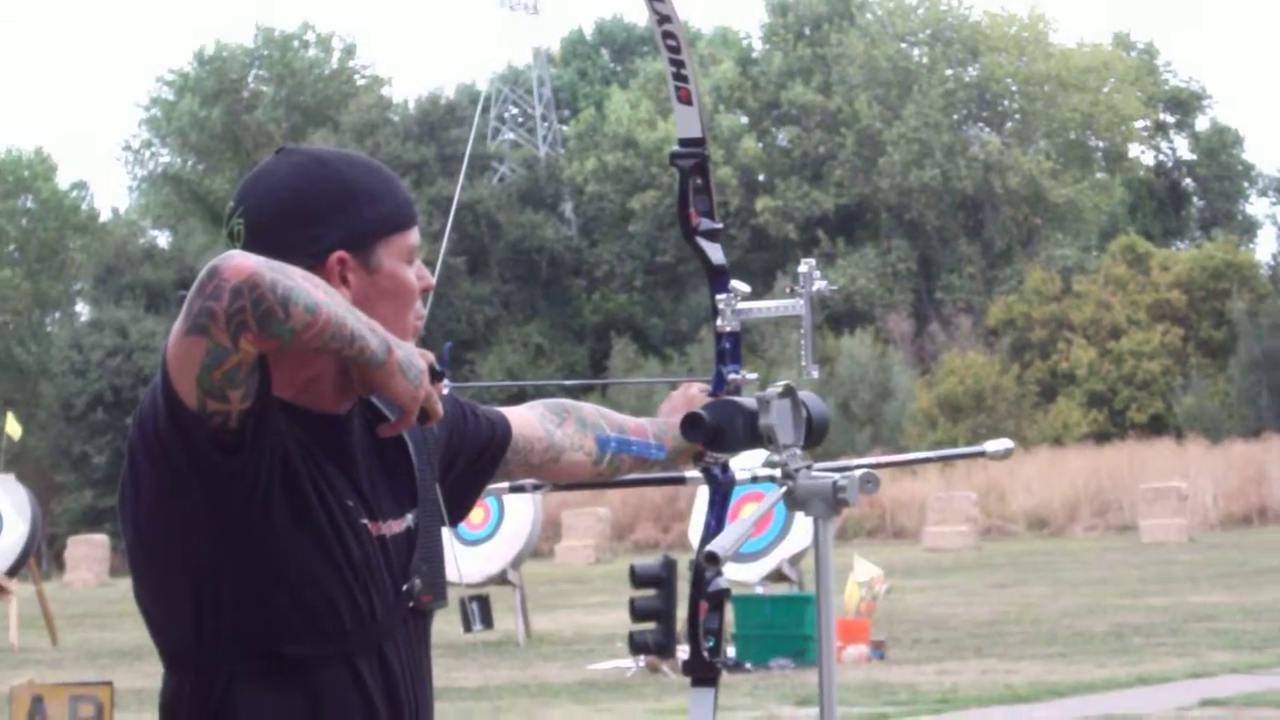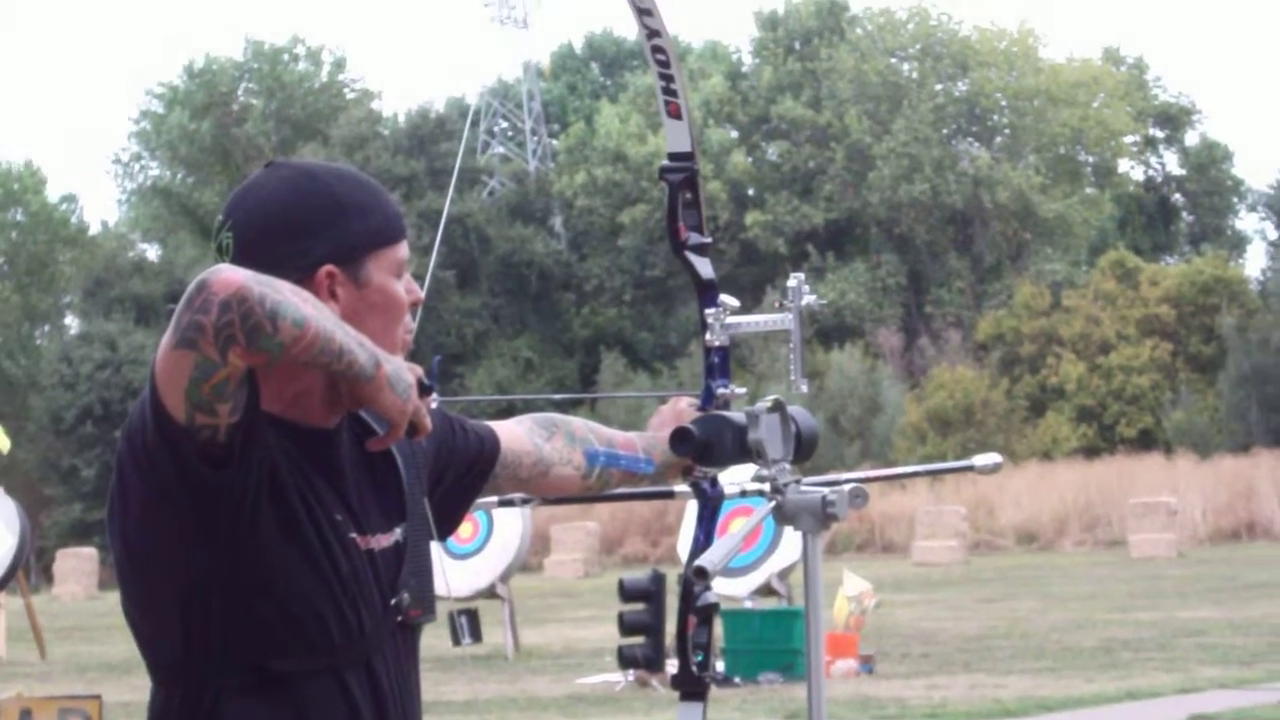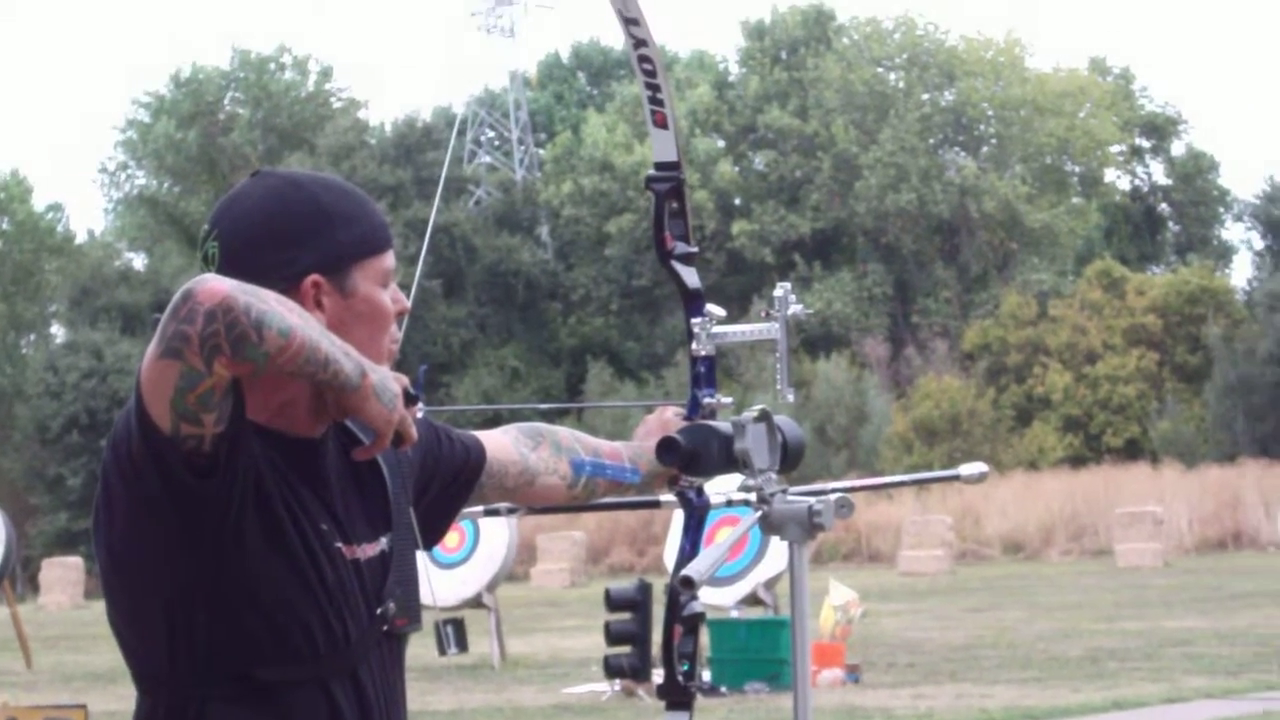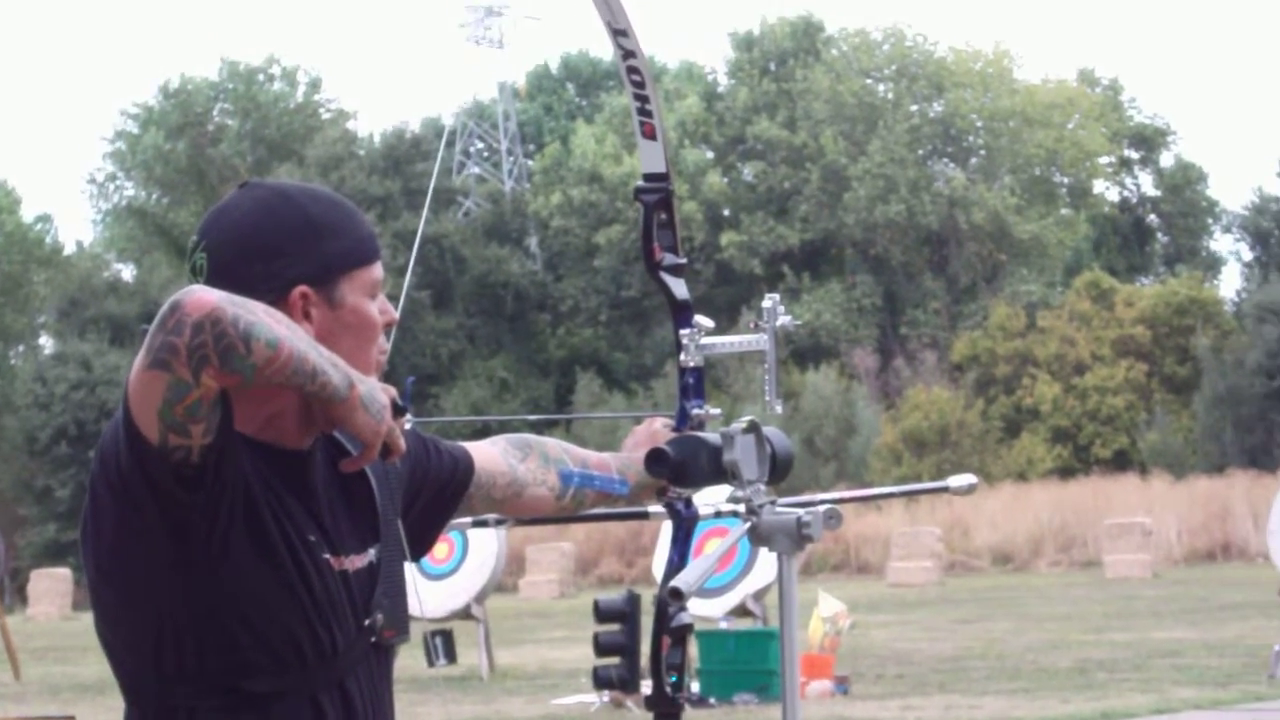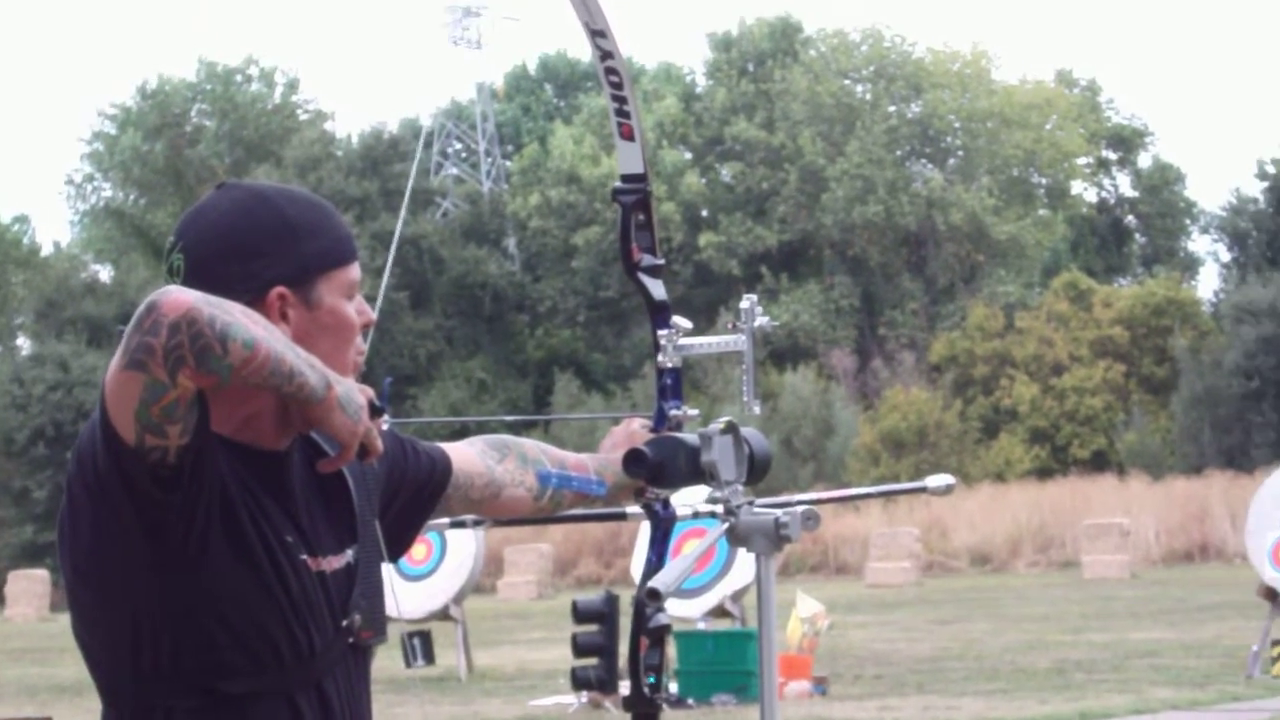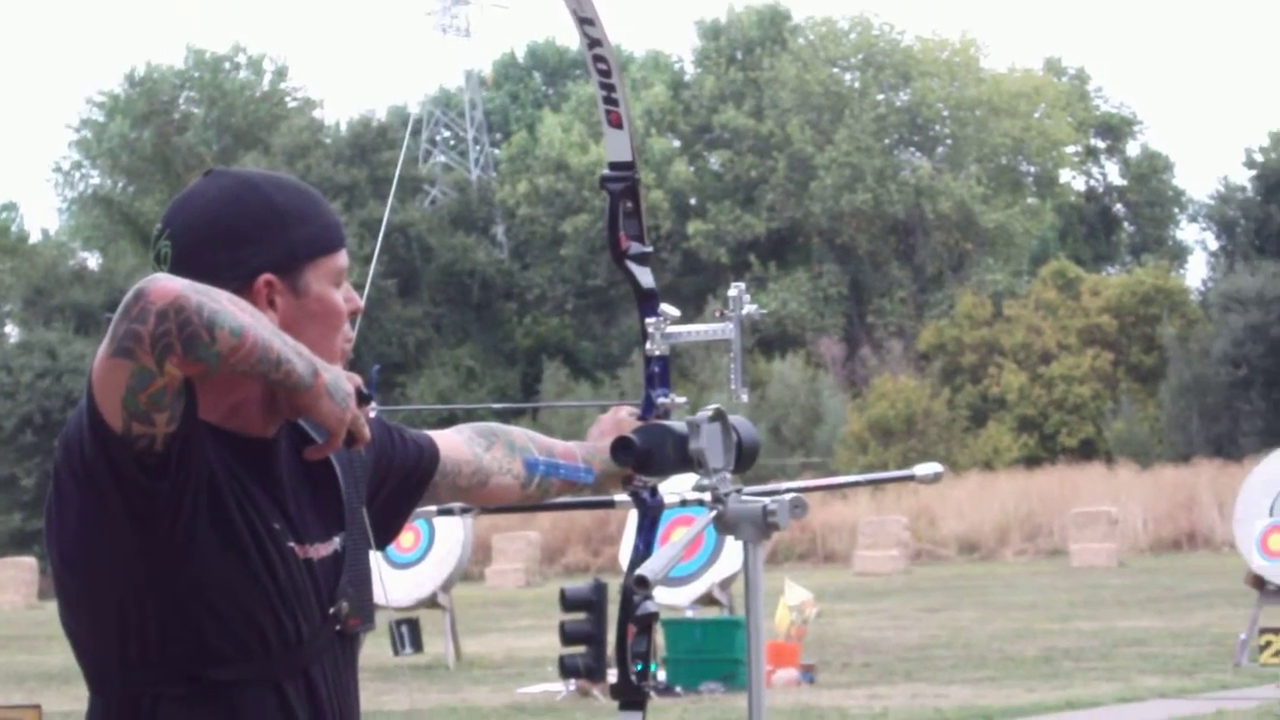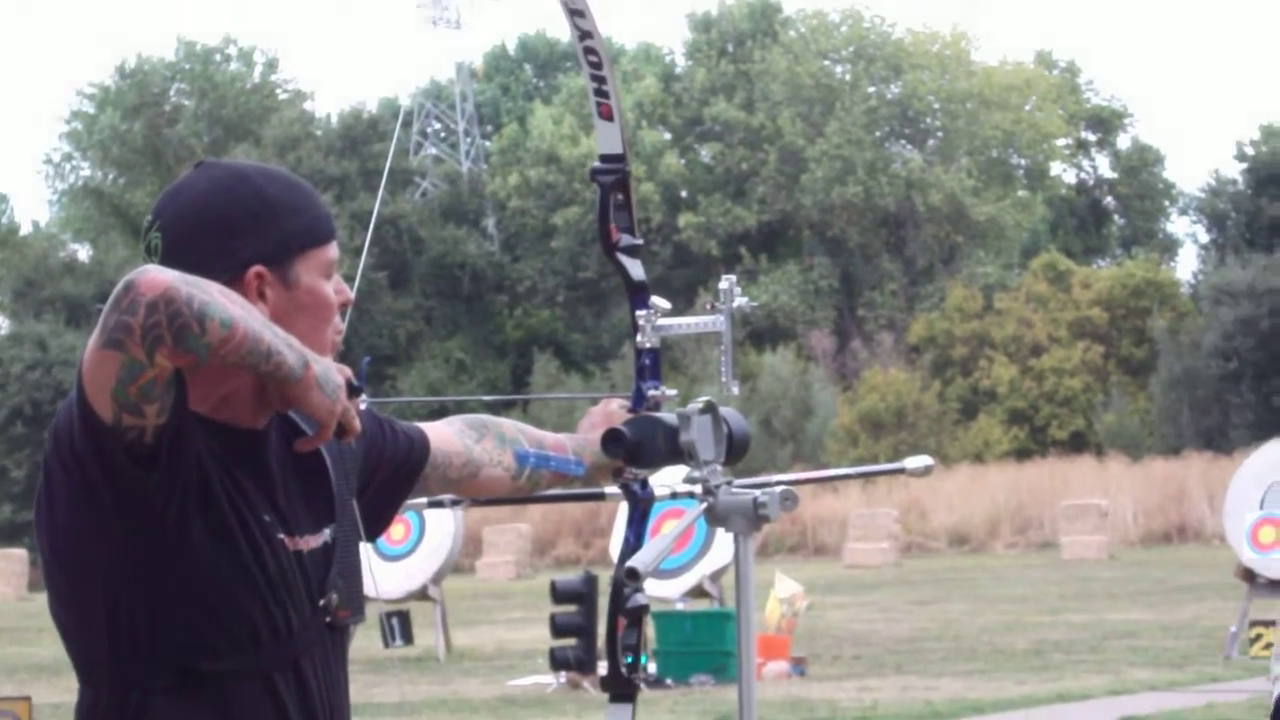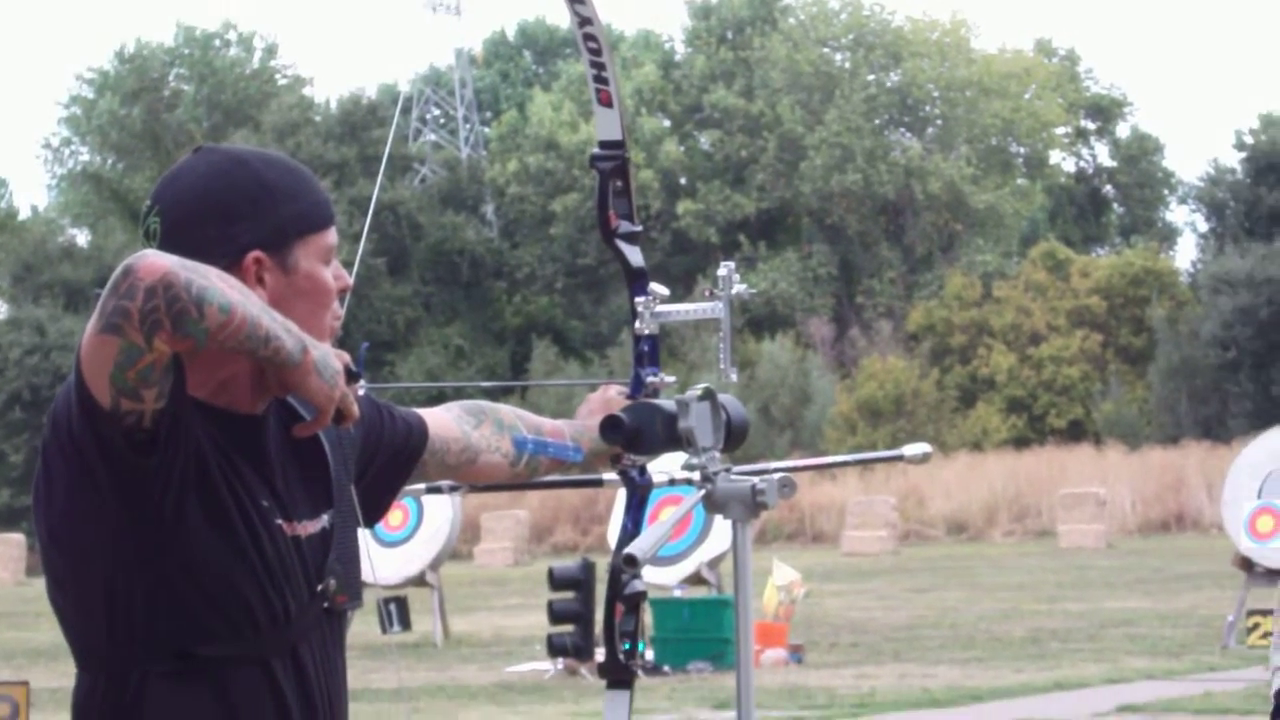
dt=0.1s
person 1, frame 1
left shoulder: (404, 426)
right shoulder: (210, 428)
left elbow: (548, 435)
right elbow: (235, 283)
left wrist: (667, 434)
right wrist: (379, 352)
person 1, frame 2
left shoulder: (391, 441)
right shoulder: (199, 442)
left elbow: (536, 449)
right elbow: (223, 297)
left wrist: (652, 449)
right wrist: (368, 371)
person 1, frame 3
left shoulder: (377, 448)
right shoulder: (184, 453)
left elbow: (523, 458)
right elbow: (208, 307)
left wrist: (640, 458)
right wrist: (354, 379)
person 1, frame 4
left shoulder: (370, 461)
right shoulder: (175, 458)
left elbow: (511, 468)
right elbow: (197, 316)
left wrist: (628, 470)
right wrist: (341, 386)
person 1, frame 5
left shoulder: (345, 461)
right shoulder: (152, 460)
left elbow: (490, 469)
right elbow: (173, 317)
left wrist: (607, 470)
right wrist: (318, 387)
person 1, frame 6
left shoulder: (330, 447)
right shoulder: (135, 451)
left elbow: (477, 457)
right elbow: (160, 306)
left wrist: (593, 458)
right wrist: (305, 376)
person 1, frame 7
left shoulder: (320, 438)
right shoulder: (125, 442)
left elbow: (468, 448)
right elbow: (149, 297)
left wrist: (584, 450)
right wrist: (295, 368)
person 1, frame 8
left shoulder: (322, 426)
right shoulder: (121, 427)
left elbow: (467, 438)
right elbow: (149, 280)
left wrist: (582, 437)
right wrist: (294, 352)
